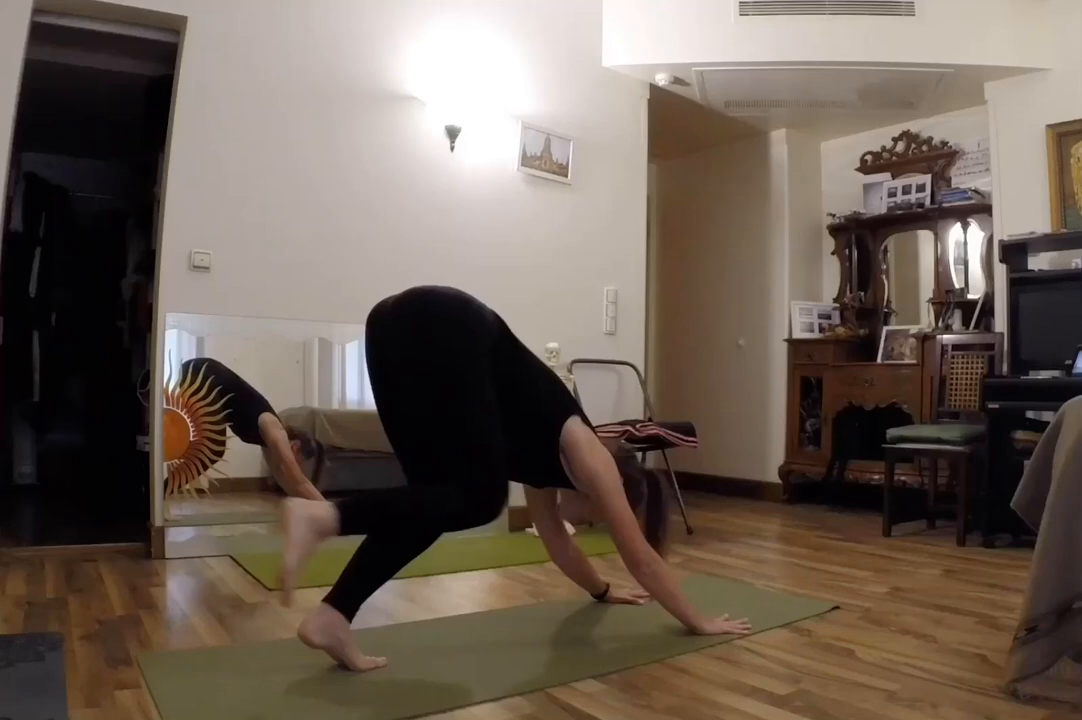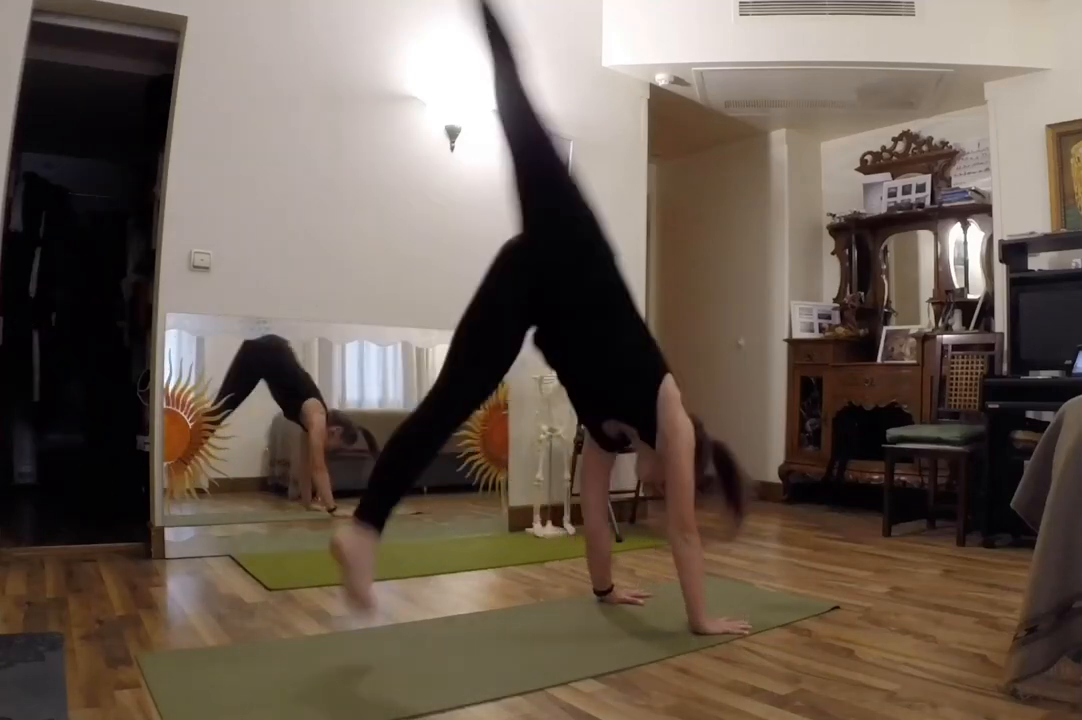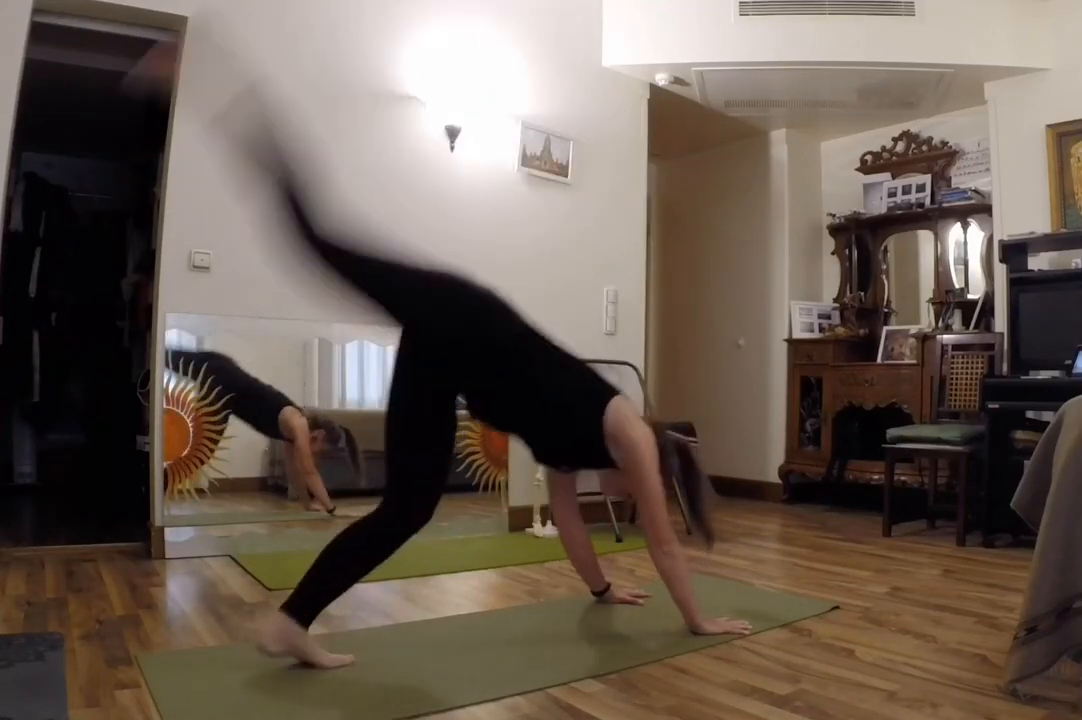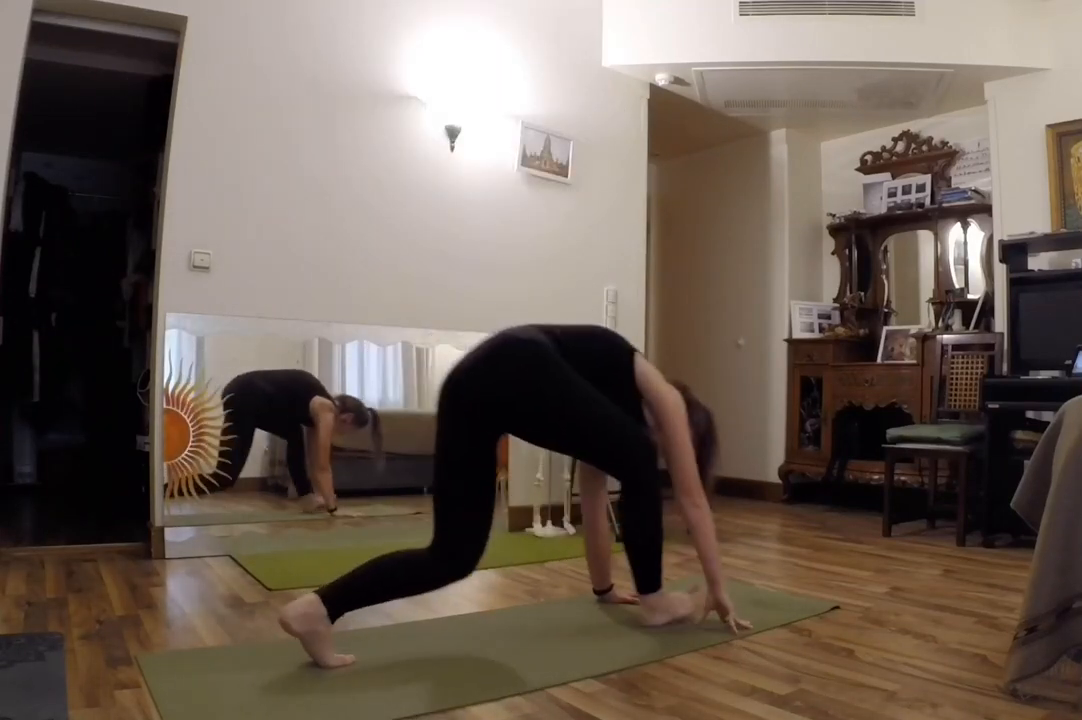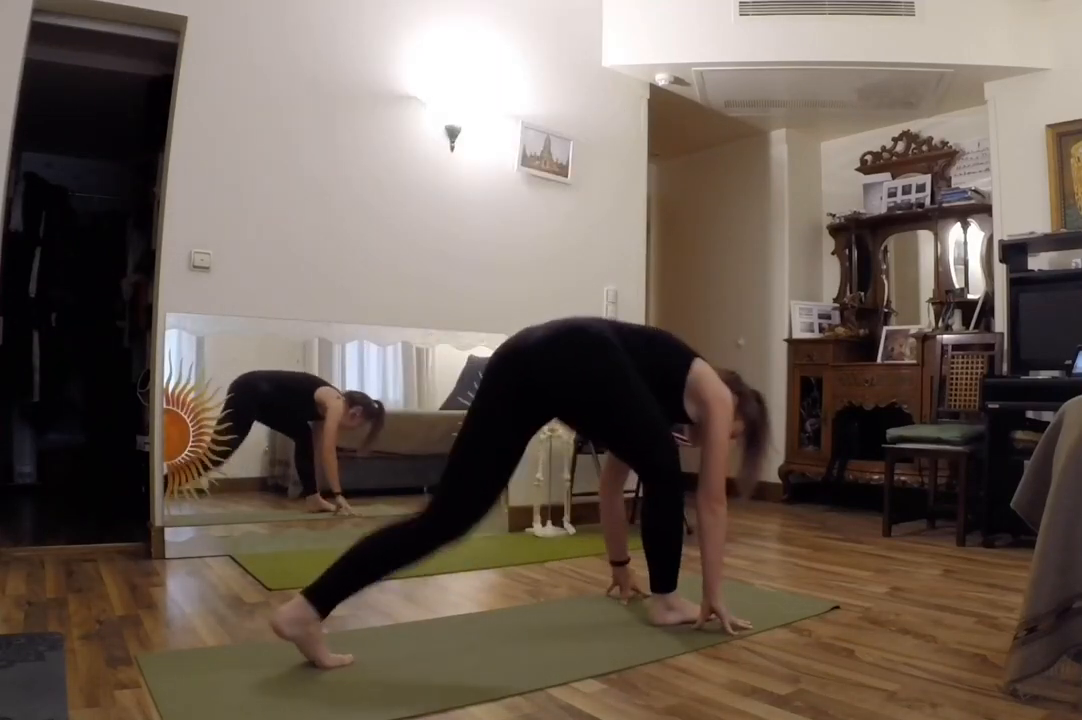
dt=1s
person 1, frame 1
left shoulder: (553, 456)
right shoulder: (585, 455)
left elbow: (554, 536)
right elbow: (639, 557)
left wrist: (602, 590)
right wrist: (699, 622)
left hip: (399, 324)
right hip: (441, 330)
left knee: (437, 500)
right knee: (481, 497)
left ankle: (332, 616)
right ankle: (325, 515)
person 1, frame 2
left shoulder: (609, 428)
right shoulder: (673, 424)
left elbow: (593, 512)
right elbow: (682, 531)
left wrist: (605, 588)
right wrist: (702, 621)
left hip: (541, 268)
right hip: (562, 256)
left knee: (453, 399)
left ankle: (363, 528)
person 1, frame 3
right shoulder: (628, 431)
left elbow: (566, 518)
right elbow: (662, 542)
left wrist: (603, 588)
right wrist: (698, 621)
left hip: (446, 335)
right hip: (455, 318)
left knee: (408, 506)
right knee: (333, 246)
left ankle: (290, 622)
person 1, frame 4
left shoulder: (609, 424)
right shoulder: (664, 398)
left elbow: (593, 500)
right elbow: (691, 495)
left wrist: (603, 587)
right wrist: (717, 588)
left hip: (467, 379)
right hip: (520, 370)
left knee: (452, 557)
right knee: (637, 468)
left ankle: (317, 608)
right ankle: (653, 599)
person 1, frame 5
left shoulder: (677, 390)
right shoulder: (715, 394)
left elbow: (613, 483)
right elbow: (712, 502)
left wrist: (619, 566)
right wrist: (712, 598)
left hip: (524, 353)
right hip: (579, 362)
left knee: (450, 514)
right knee: (663, 475)
left ankle: (307, 610)
right ankle: (665, 603)
person 2, frame 1
left shoulder: (270, 432)
right shoulder: (274, 430)
left elbow: (279, 471)
right elbow: (298, 480)
left wrist: (302, 500)
left hip: (209, 376)
person 2, frame 2
left shoulder: (314, 419)
right shoulder: (317, 418)
left elbow: (312, 464)
right elbow: (318, 467)
left wrist: (307, 502)
right wrist: (331, 507)
left hip: (270, 354)
right hip: (263, 352)
person 2, frame 3
left shoulder: (294, 428)
right shoulder: (298, 424)
left elbow: (296, 470)
right elbow: (309, 472)
left wrist: (308, 502)
right wrist: (330, 508)
person 2, frame 4
left shoulder: (321, 407)
right shoulder: (326, 412)
left elbow: (315, 460)
right elbow: (322, 466)
left wrist: (315, 497)
right wrist: (331, 507)
left hip: (251, 396)
right hip: (242, 397)
left knee: (294, 435)
right knee: (227, 475)
left ankle: (307, 497)
person 2, frame 5
left shoulder: (327, 408)
right shoulder: (335, 403)
left elbow: (318, 447)
right elbow: (327, 451)
left wrist: (314, 496)
right wrist: (338, 495)
left hip: (262, 397)
right hip: (248, 391)
left knee: (303, 435)
right knee: (218, 455)
left ankle: (312, 499)
